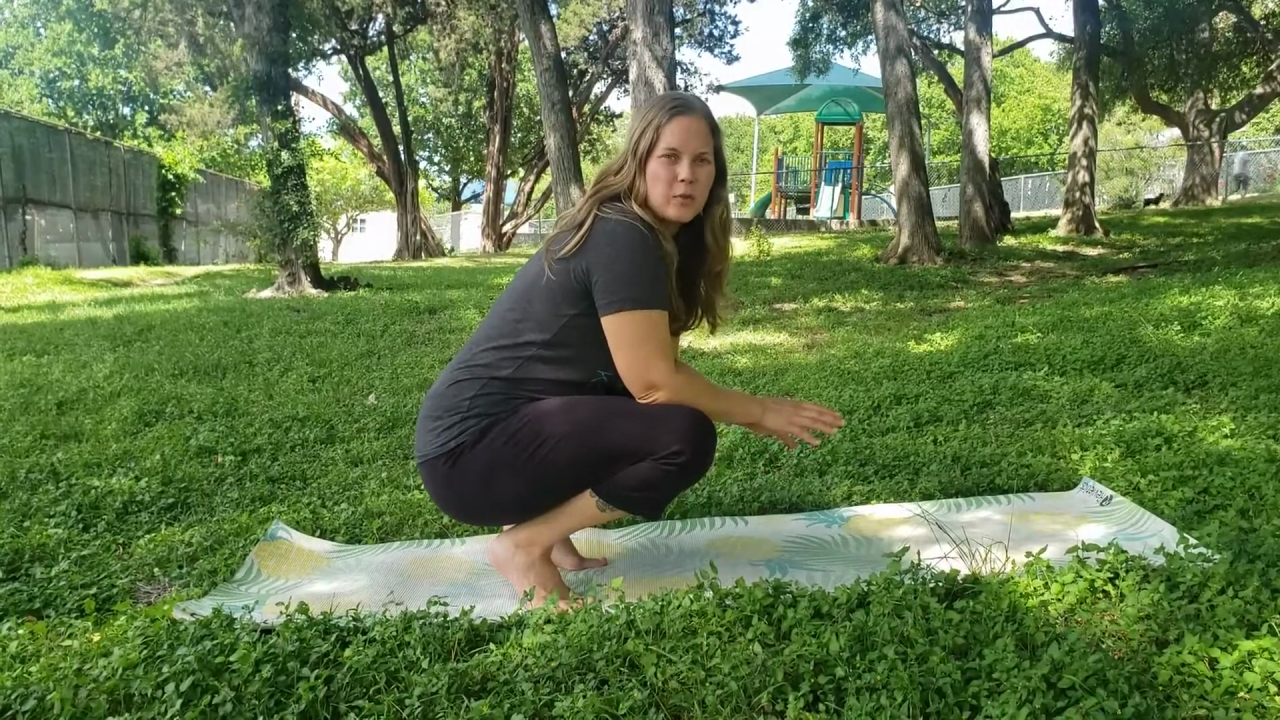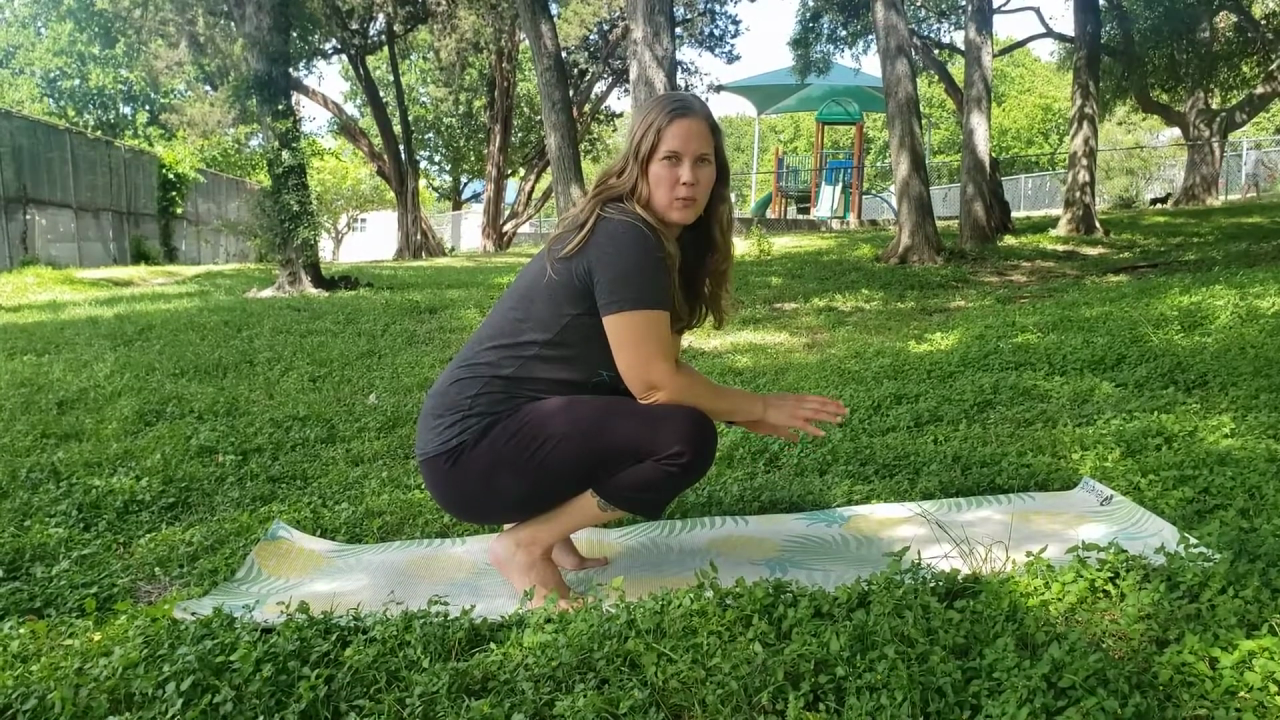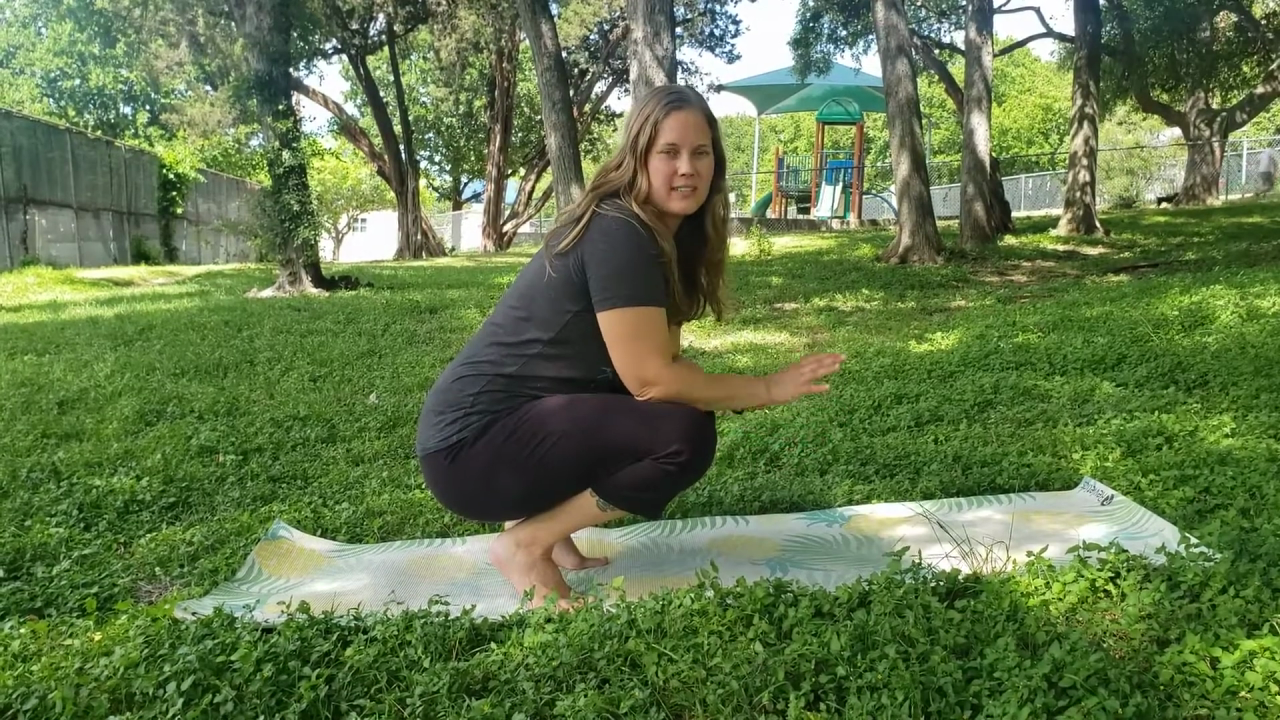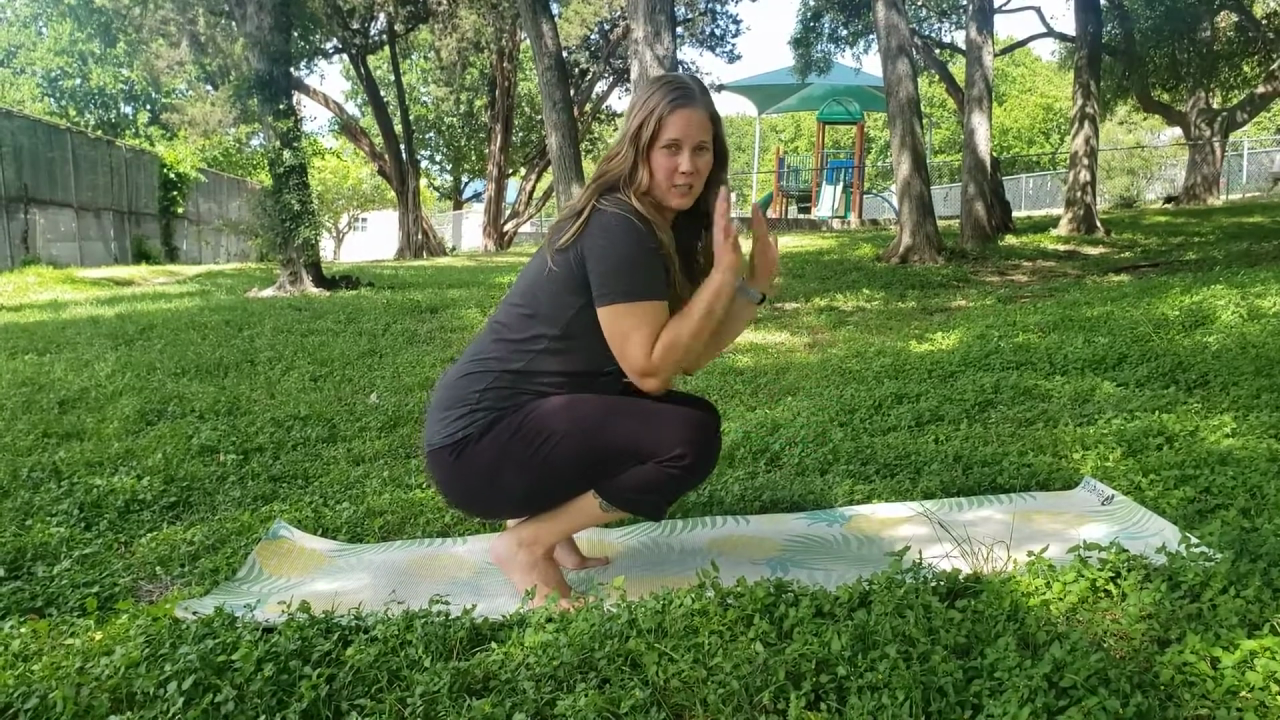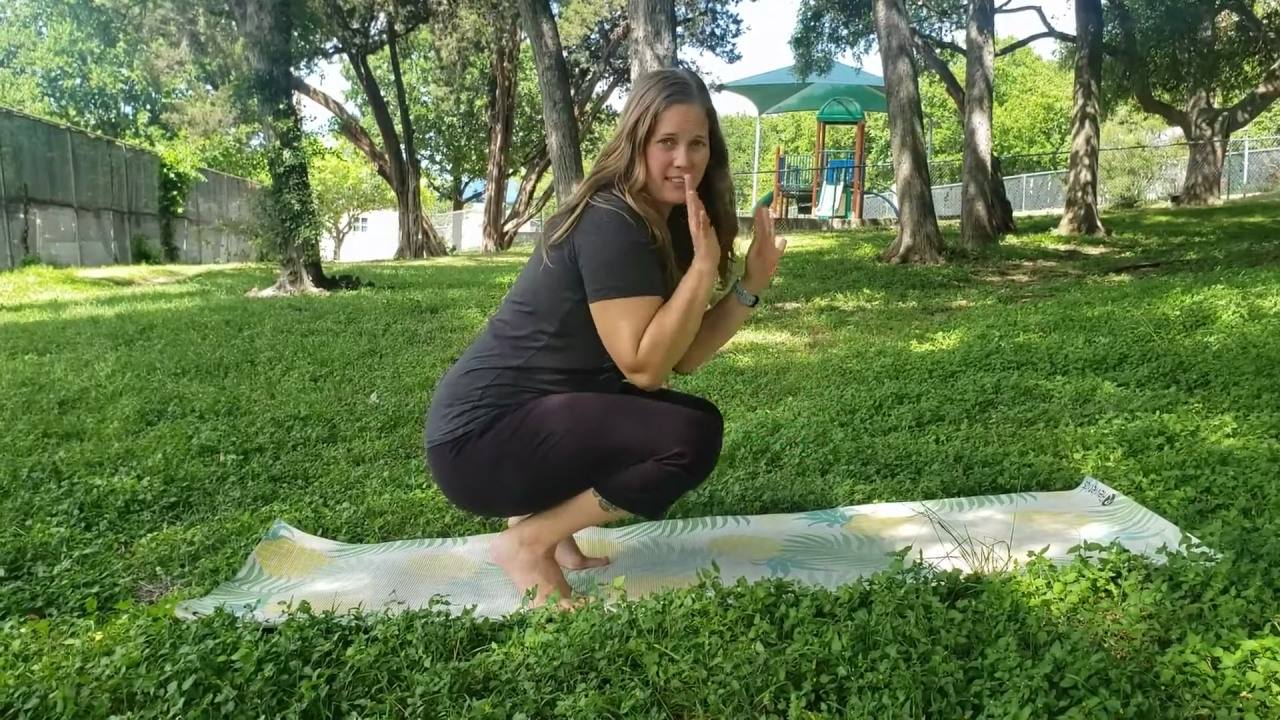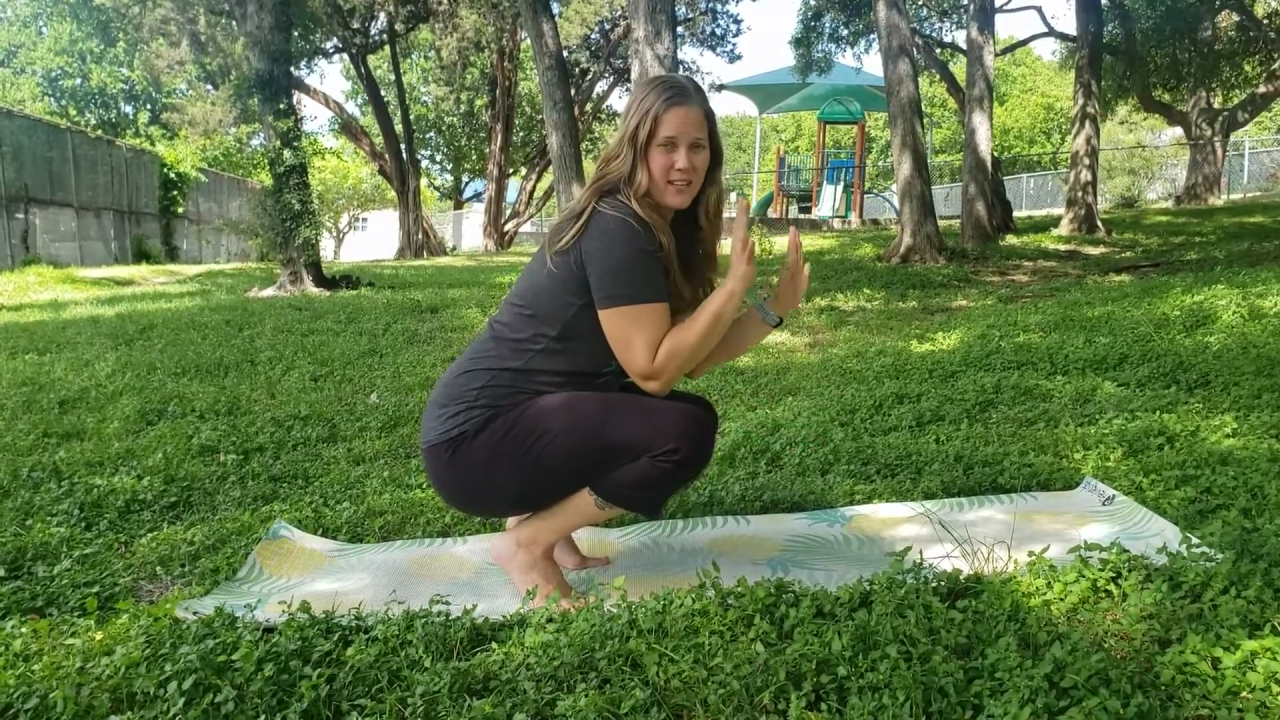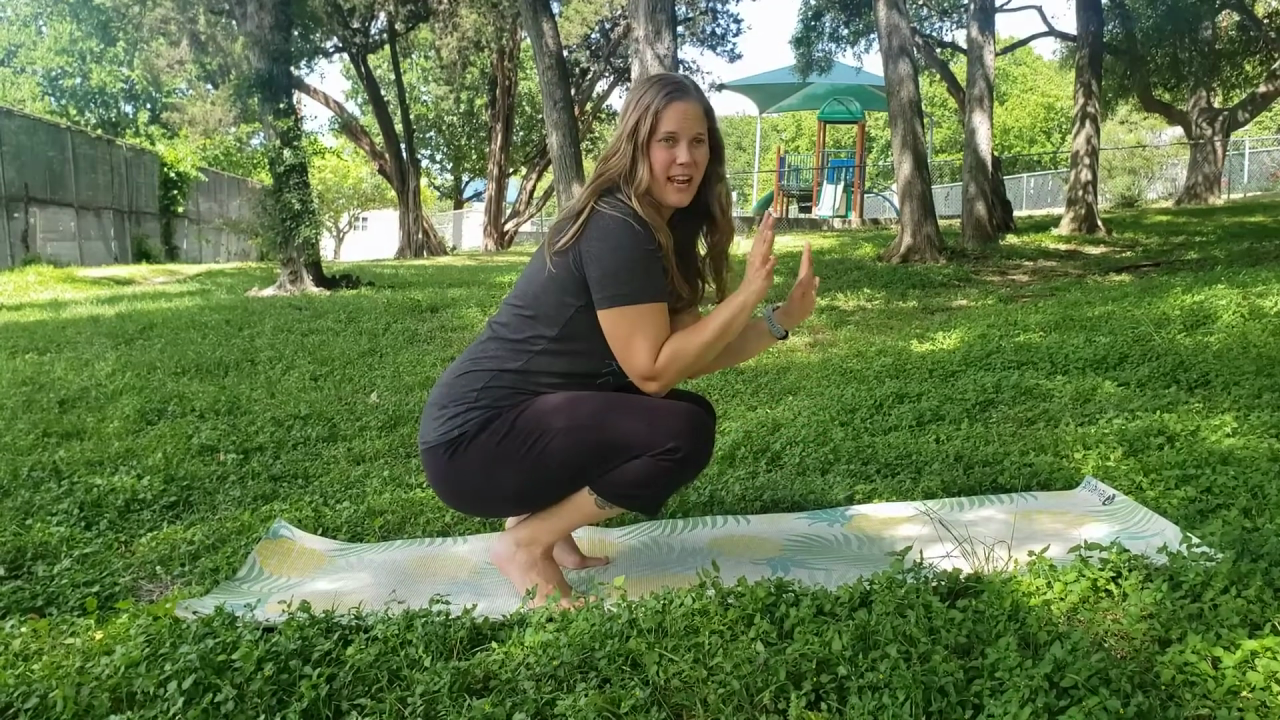
dt=0.3s
person 1, frame 1
left shoulder: (660, 238)
right shoulder: (621, 237)
left elbow: (661, 366)
right elbow: (654, 383)
left wrist: (746, 409)
right wrist: (758, 411)
left hip: (522, 423)
right hip: (470, 449)
left knee: (678, 412)
right knee: (685, 438)
left ankle: (540, 522)
right ankle: (524, 545)
person 1, frame 2
left shoulder: (666, 239)
right shoulder: (623, 239)
left elbow: (662, 367)
right elbow: (654, 384)
left wrist: (748, 412)
right wrist: (761, 407)
left hip: (525, 422)
right hip: (472, 447)
left knee: (685, 411)
right knee: (686, 439)
left ankle: (539, 514)
right ankle: (524, 544)
person 1, frame 3
left shoulder: (666, 235)
right shoulder: (618, 234)
left elbow: (662, 363)
right elbow: (652, 377)
left wrist: (747, 390)
right wrist: (763, 391)
left hip: (528, 420)
right hip: (474, 446)
left knee: (687, 411)
right knee: (684, 438)
left ankle: (540, 516)
right ankle: (524, 544)
person 1, frame 4
left shoulder: (667, 227)
right shoulder: (618, 228)
left elbow: (686, 357)
right elbow: (651, 369)
left wrist: (754, 281)
right wrist: (724, 275)
left hip: (532, 417)
right hip: (478, 441)
left knee: (693, 415)
right knee: (691, 439)
left ankle: (541, 515)
right ankle: (527, 542)
person 1, frame 5
left shoulder: (664, 224)
right shoulder: (610, 224)
left elbow: (683, 355)
right elbow: (644, 366)
left wrist: (752, 282)
right wrist: (705, 265)
left hip: (536, 415)
right hip: (479, 437)
left knee: (697, 419)
right knee: (689, 439)
left ankle: (542, 516)
right ankle: (527, 543)
person 1, frame 6
left shoulder: (671, 228)
right shoulder: (617, 230)
left elbow: (690, 359)
right elbow: (655, 371)
left wrist: (776, 307)
right wrist: (736, 282)
left hip: (536, 416)
right hip: (476, 438)
left knee: (692, 415)
right knee: (684, 434)
left ankle: (539, 512)
right ankle: (527, 543)
person 1, frame 7
left shoulder: (670, 227)
right shoulder: (617, 229)
left elbow: (688, 352)
right elbow: (653, 370)
left wrist: (781, 319)
right wrist: (748, 292)
left hip: (533, 415)
right hip: (475, 438)
left knee: (689, 413)
right knee: (684, 433)
left ankle: (537, 514)
right ankle: (526, 544)
